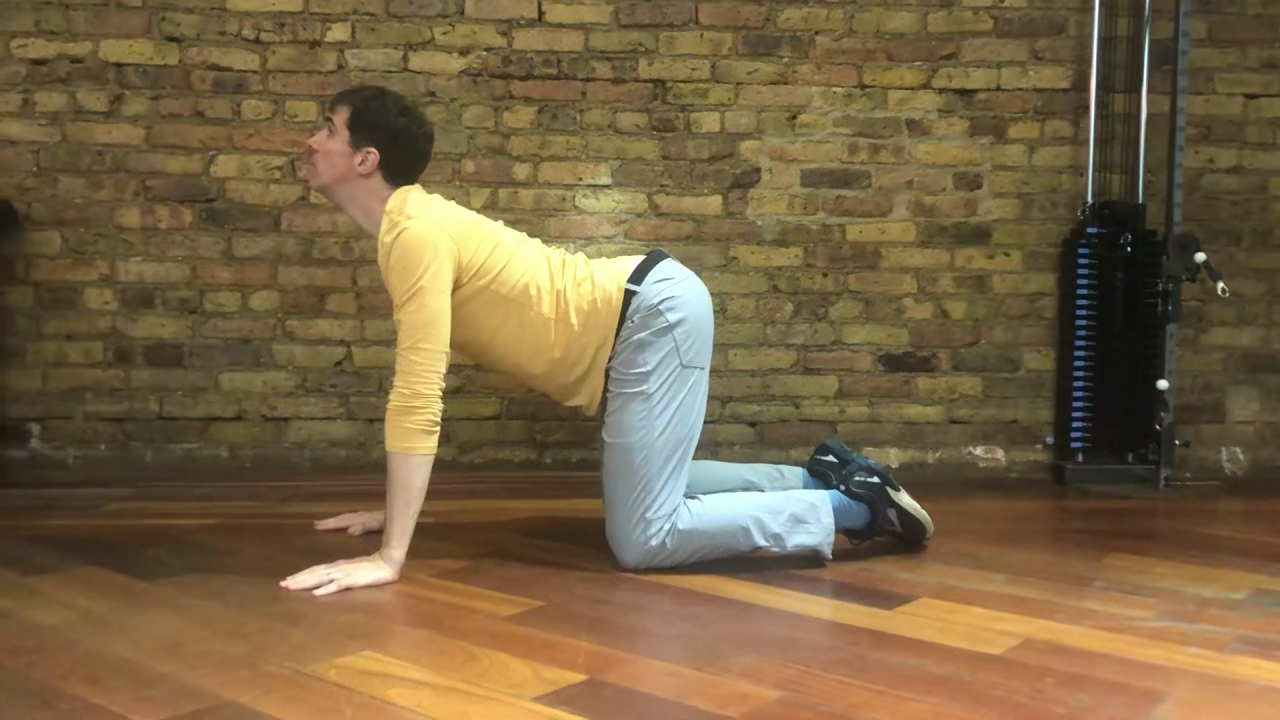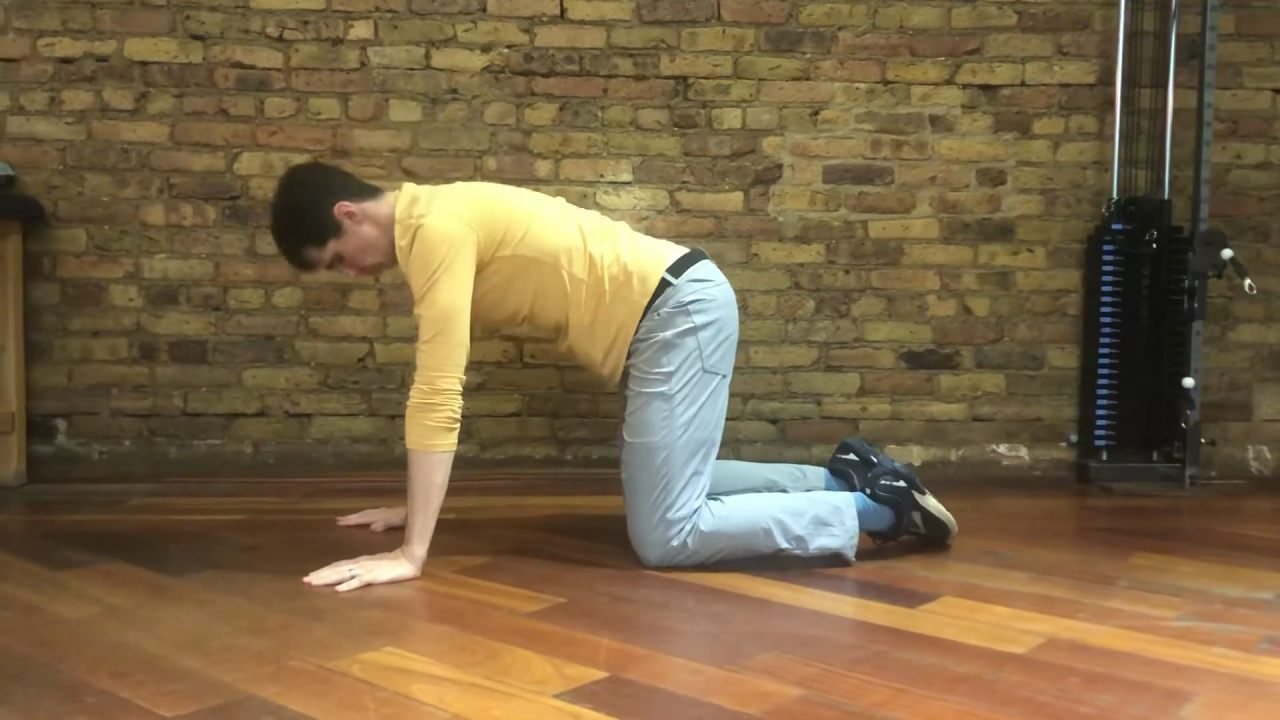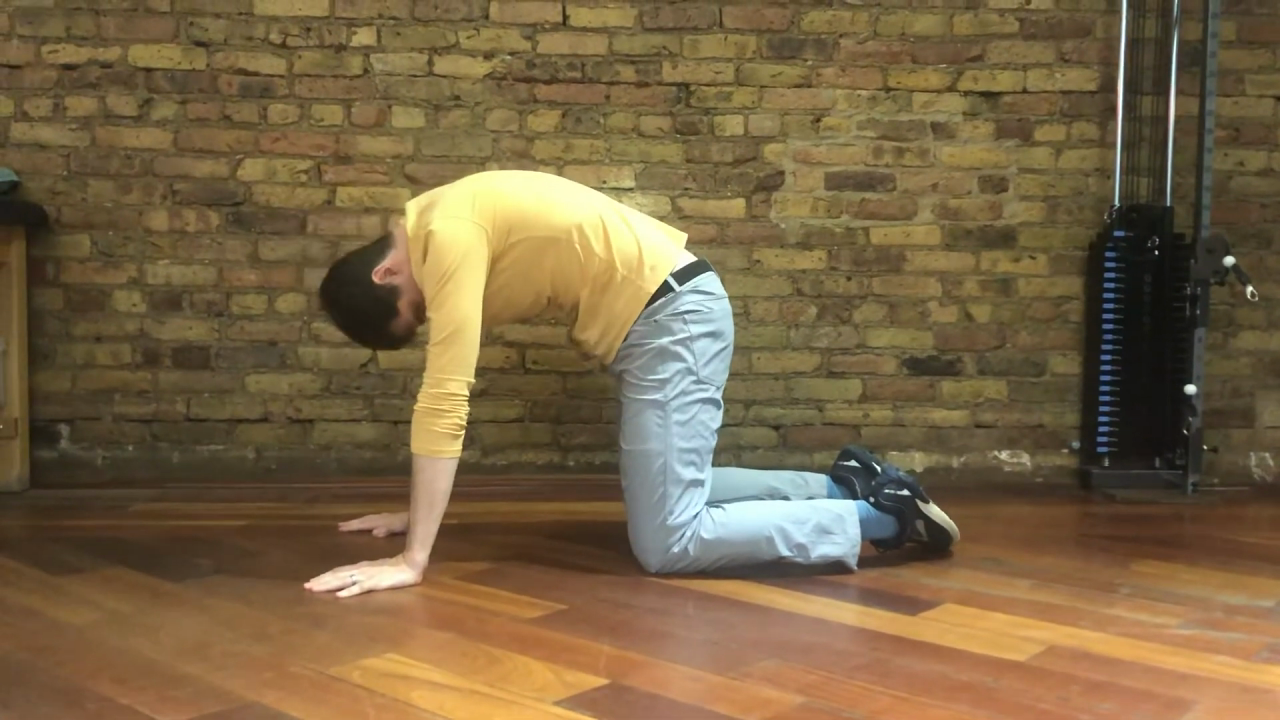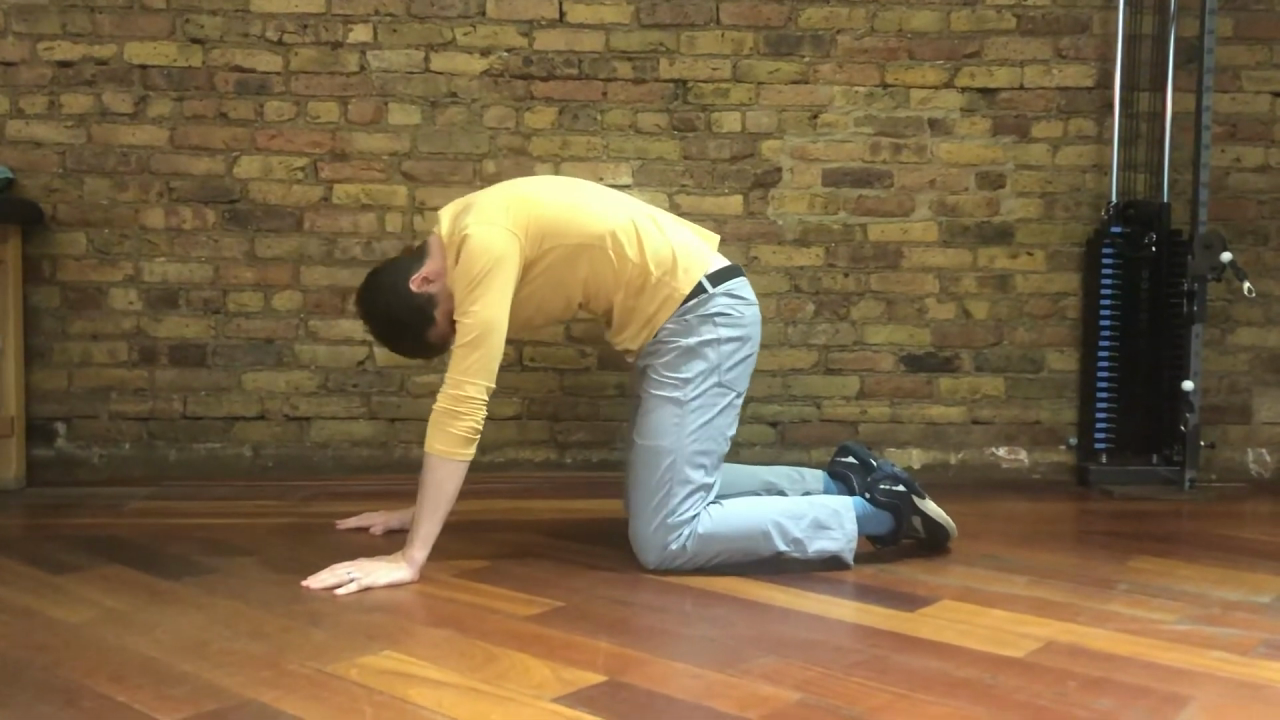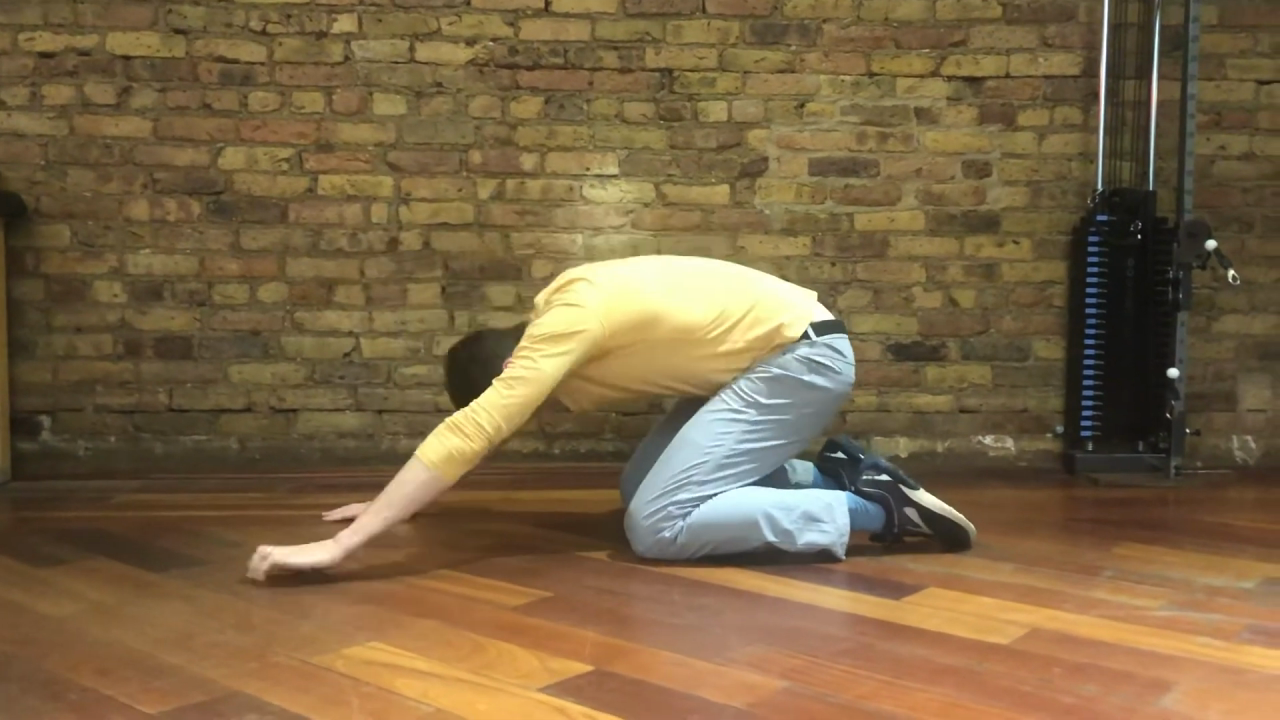
dt=1s
person 1, frame 1
left shoulder: (414, 234)
right shoulder: (410, 227)
left elbow: (416, 398)
right elbow: (415, 384)
left wrist: (389, 556)
right wrist: (392, 510)
left hip: (656, 311)
right hip: (644, 312)
left knee: (642, 539)
right knee: (645, 487)
left ankle: (851, 507)
right ankle: (819, 476)
person 1, frame 2
left shoulder: (434, 228)
right shoulder: (434, 220)
left elbow: (437, 391)
right elbow: (438, 382)
left wrist: (412, 551)
right wrist: (414, 505)
left hip: (680, 309)
right hip: (668, 309)
left knee: (665, 537)
right knee: (667, 487)
left ankle: (873, 509)
right ankle: (842, 477)
person 1, frame 3
left shoulder: (446, 235)
right shoulder: (441, 230)
left elbow: (444, 396)
right elbow: (445, 391)
left wrist: (412, 558)
right wrist: (418, 510)
left hip: (672, 314)
right hip: (657, 315)
left knee: (666, 544)
right knee: (666, 488)
left ankle: (876, 516)
right ankle: (842, 486)
person 1, frame 4
left shoulder: (480, 242)
right shoulder: (470, 238)
left elbow: (462, 401)
right elbow: (463, 395)
left wrist: (410, 556)
right wrist: (419, 509)
left hip: (705, 313)
right hip: (684, 316)
left knee: (664, 540)
right knee: (662, 491)
left ankle: (875, 512)
right ankle: (839, 482)
person 1, frame 5
left shoulder: (572, 318)
right shoulder: (564, 319)
left elbow: (472, 431)
right elbow: (477, 429)
left wrist: (341, 544)
right wrist: (390, 503)
left hip: (806, 358)
right hip: (770, 354)
left knee: (657, 523)
right knee: (643, 487)
left ankle: (871, 509)
right ankle: (833, 474)
